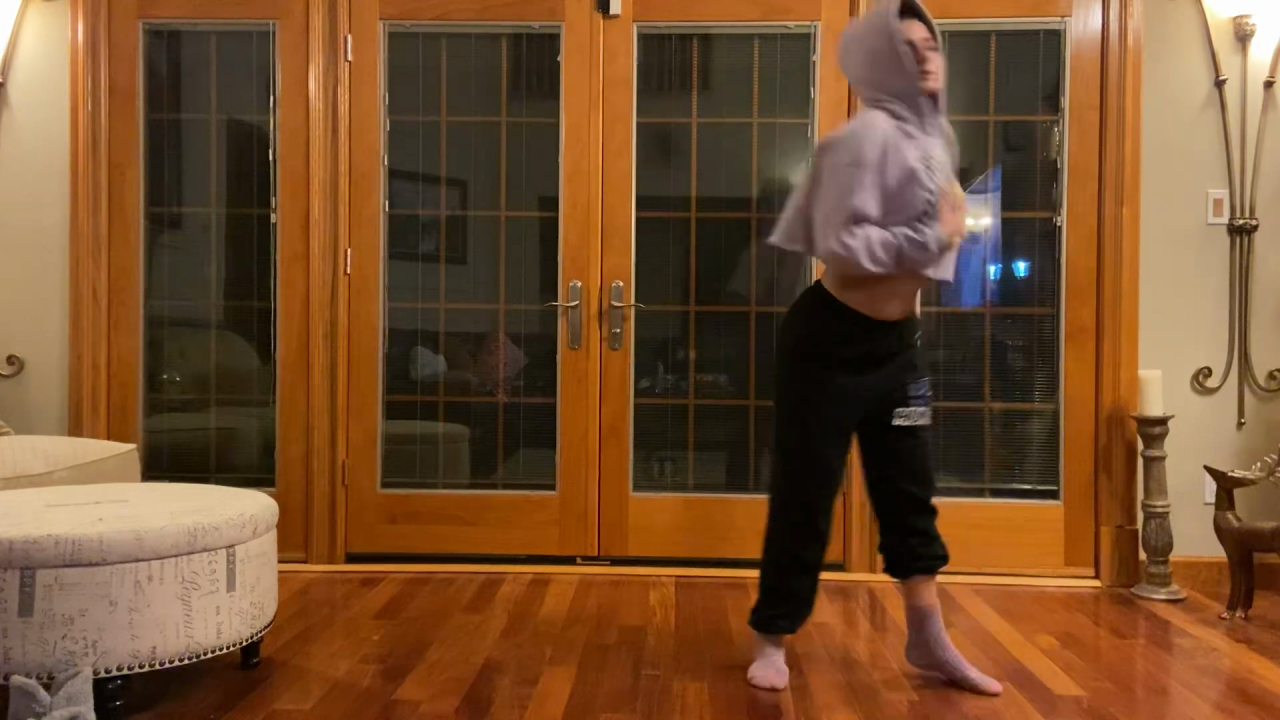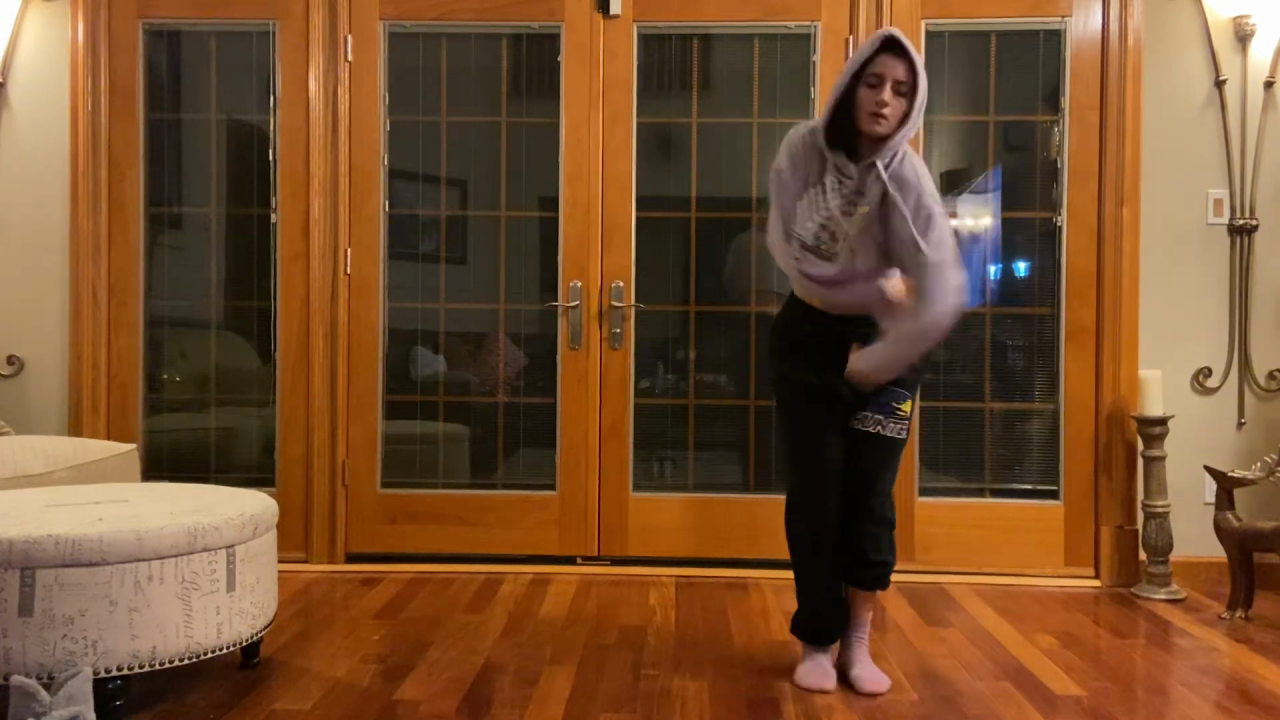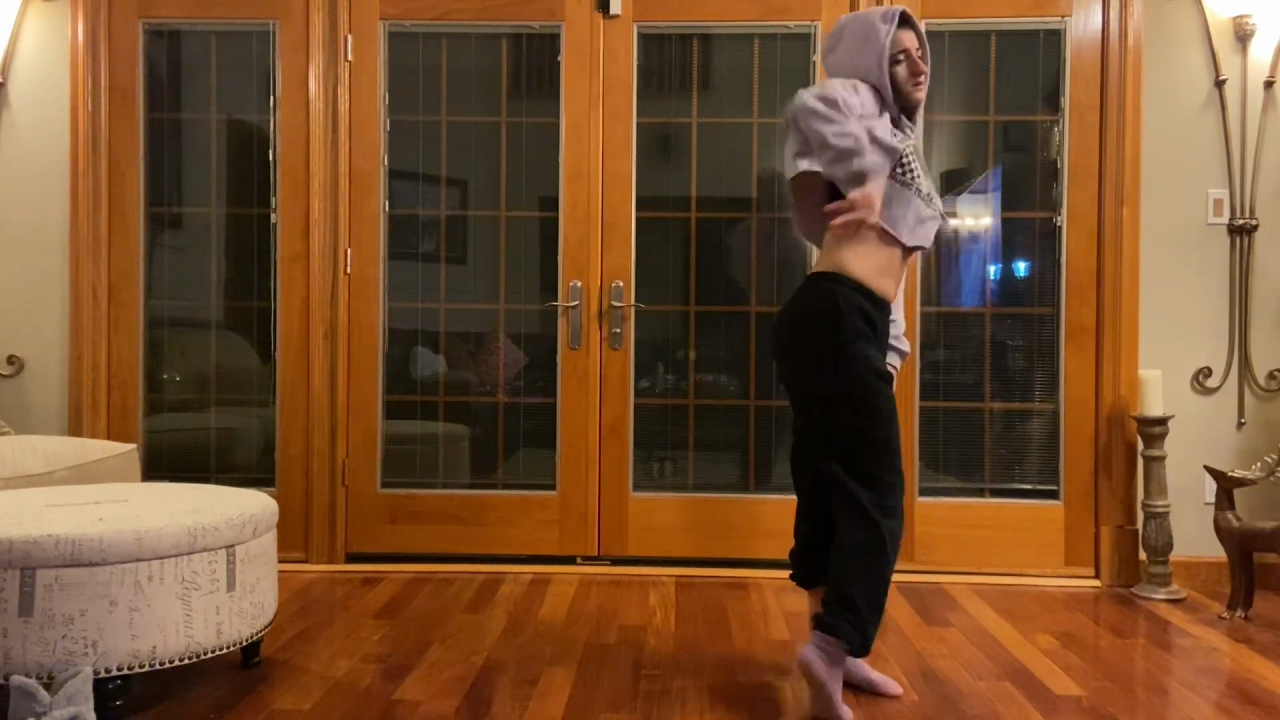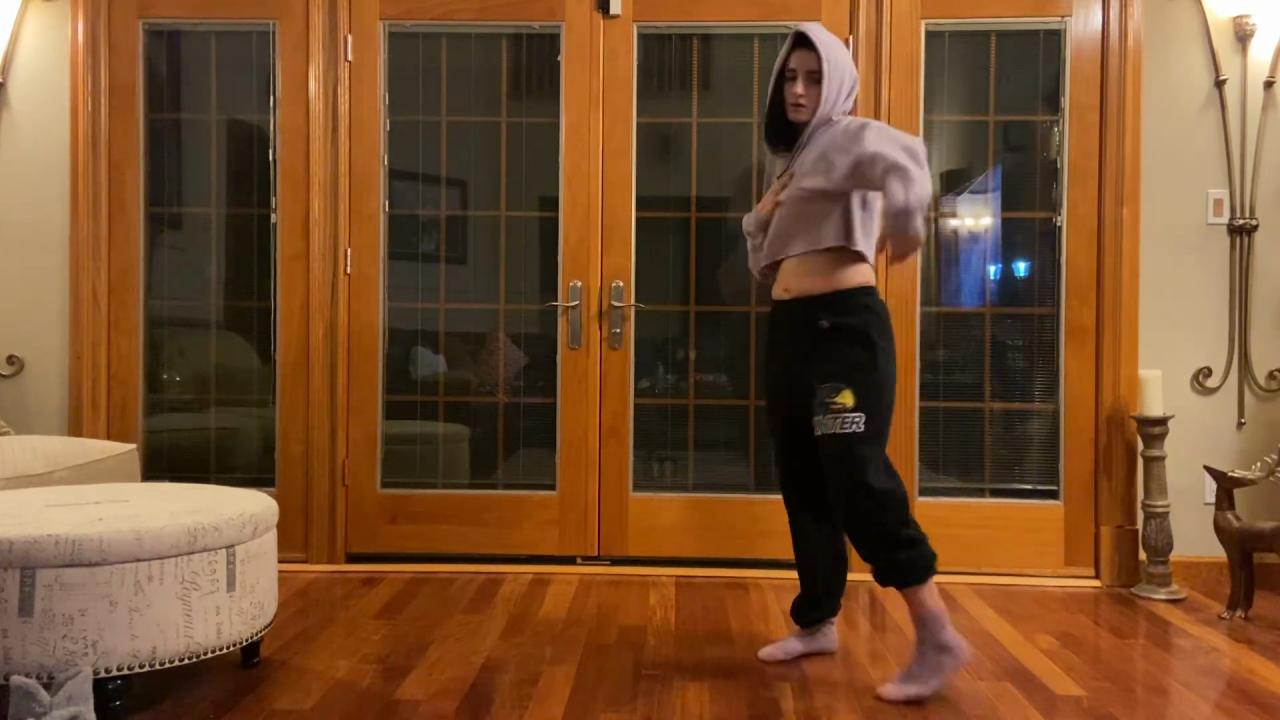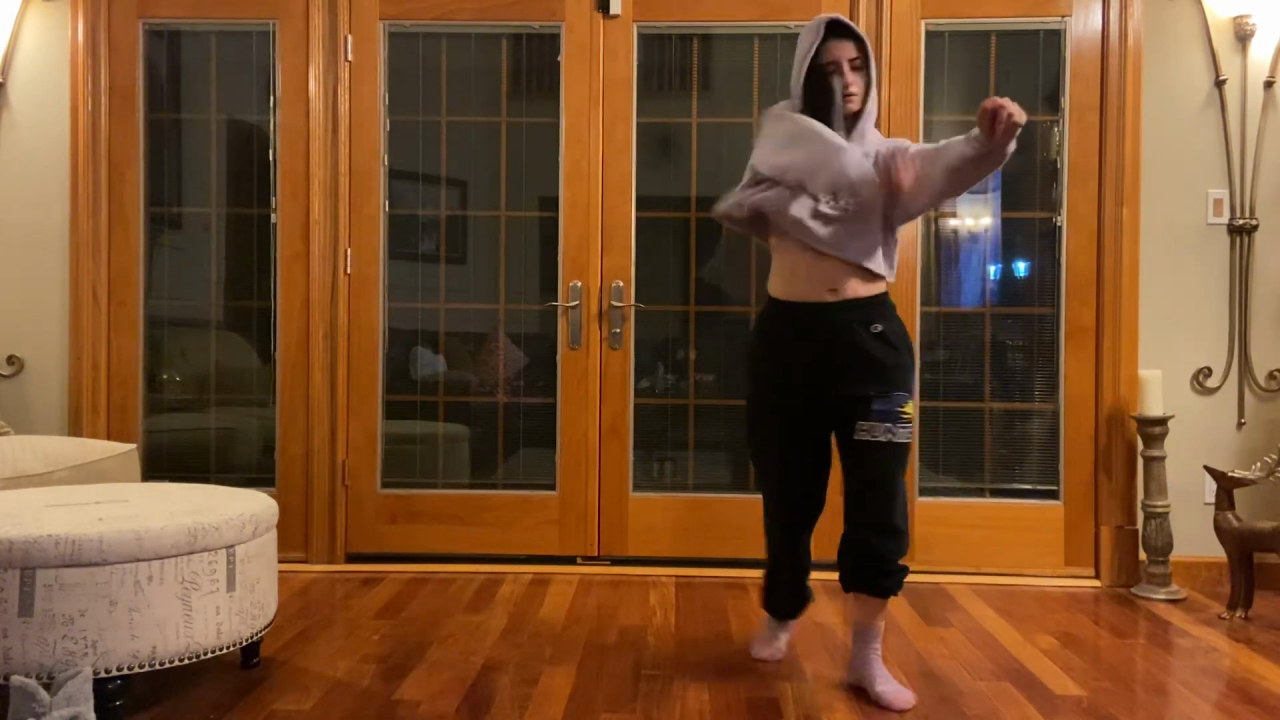
dt=1s
person 1, frame 1
left shoulder: (929, 135)
right shoulder: (866, 138)
right elbow: (844, 244)
right wrist: (933, 238)
left hip: (893, 343)
right hip: (830, 340)
left knee: (909, 486)
right knee: (806, 491)
left ankle: (928, 639)
right ankle: (771, 637)
person 1, frame 2
left shoulder: (906, 178)
right shoulder: (803, 149)
left elbow: (942, 294)
right elbow: (796, 254)
left wrist: (878, 362)
right wrist: (876, 285)
left hip: (885, 345)
right hip: (806, 338)
left knee: (869, 494)
right knee: (814, 491)
left ankle: (858, 643)
right ankle: (817, 641)
person 1, frame 3
left shoulder: (895, 143)
right shoulder: (862, 112)
right elbow: (810, 107)
left wrist: (891, 351)
right wrist: (861, 182)
left hip: (850, 325)
right hip: (835, 319)
left knee: (834, 487)
right knee: (873, 489)
left ankle: (837, 646)
right ankle: (832, 643)
person 1, frame 4
left shoulder: (844, 138)
right shoulder: (786, 159)
left elbow: (899, 152)
right elbow: (764, 263)
left wrist: (905, 211)
right wrist: (760, 218)
left hip: (846, 322)
right hip: (790, 328)
left knee: (861, 476)
right knee: (804, 485)
left ankle: (937, 635)
right ankle: (818, 622)
person 1, frame 5
left shoulder: (883, 151)
right shoulder: (787, 123)
left elbow: (946, 168)
right elbow: (806, 157)
left wrist: (993, 138)
right wrist: (879, 170)
left hip: (871, 335)
right hip: (794, 331)
left knee: (880, 498)
right knee: (791, 491)
left ankle: (866, 657)
right ankle: (782, 611)
